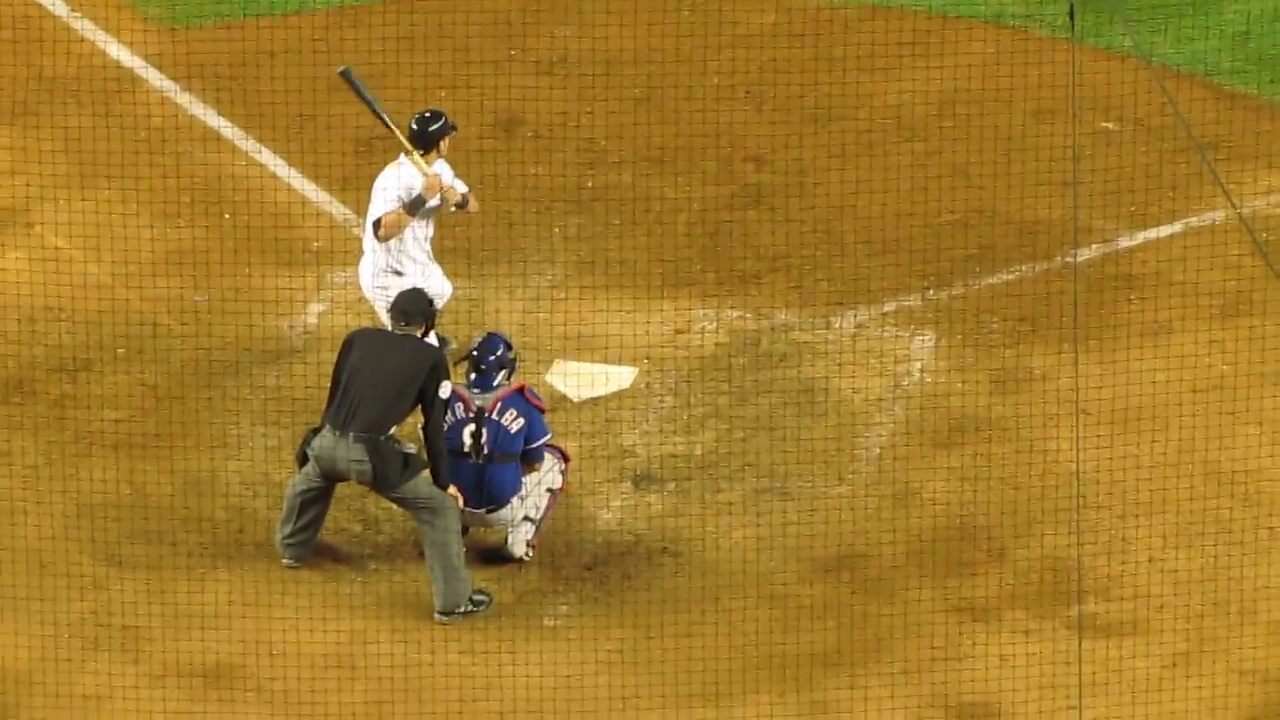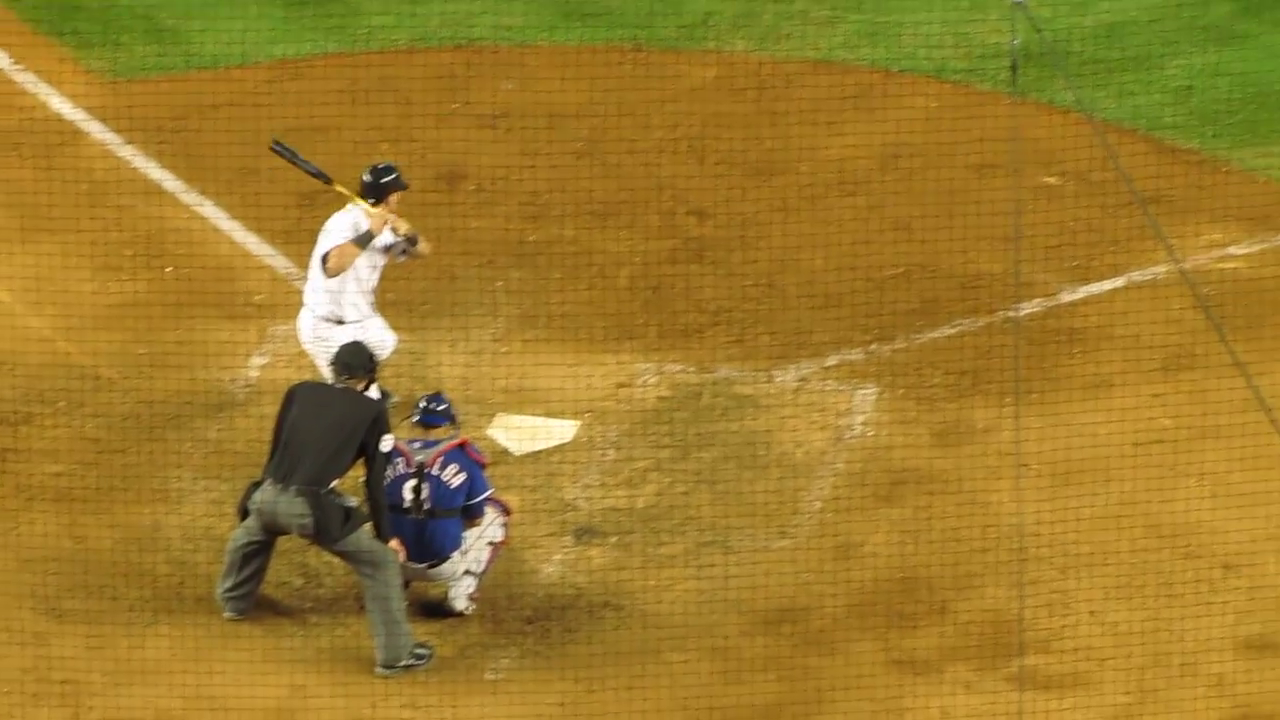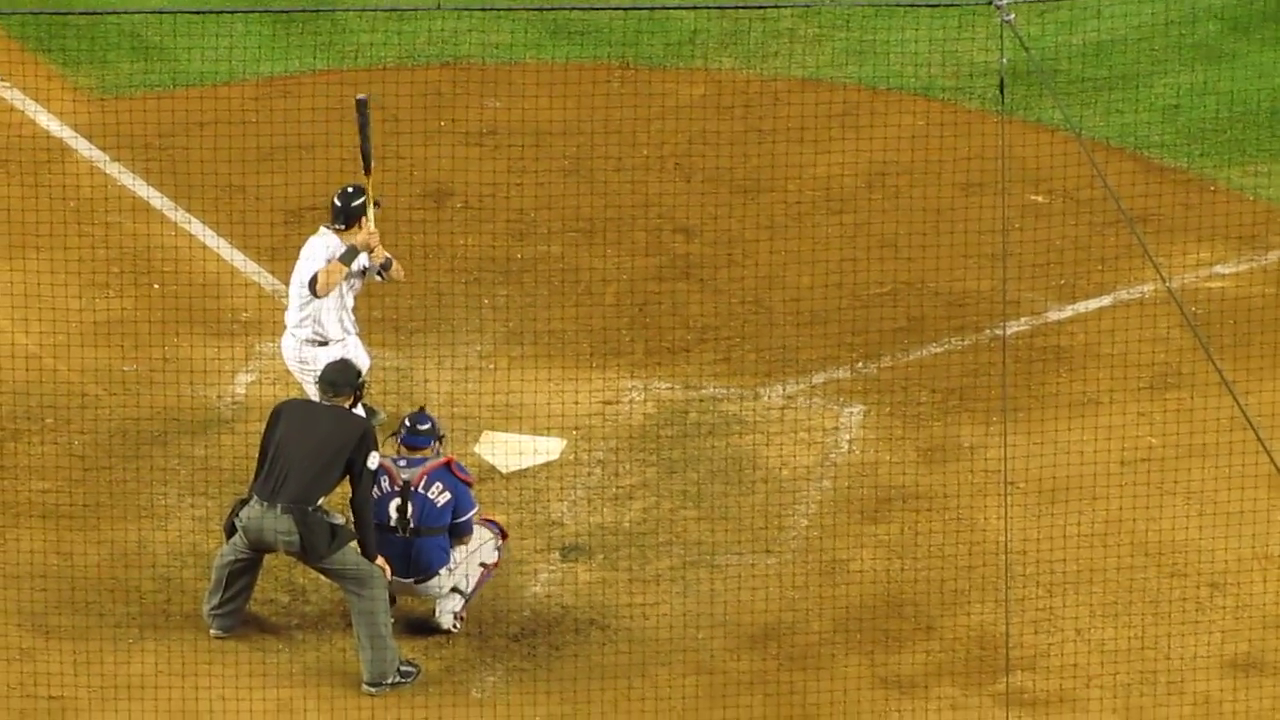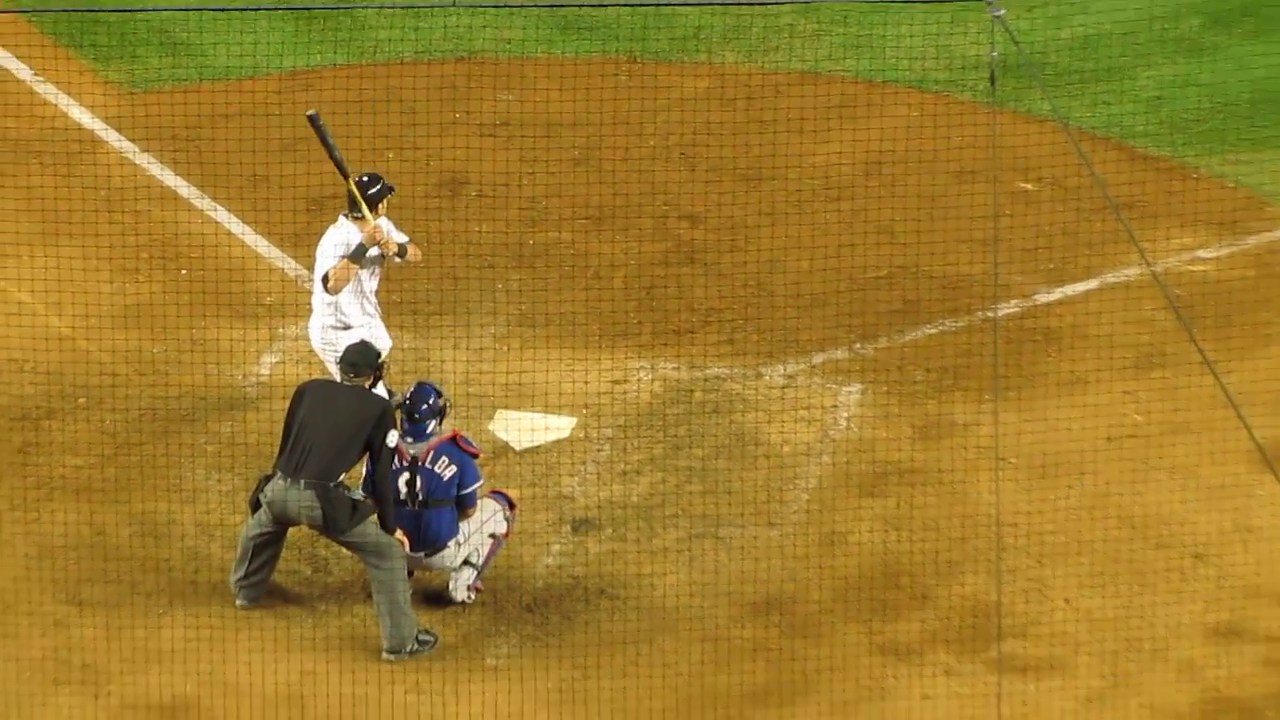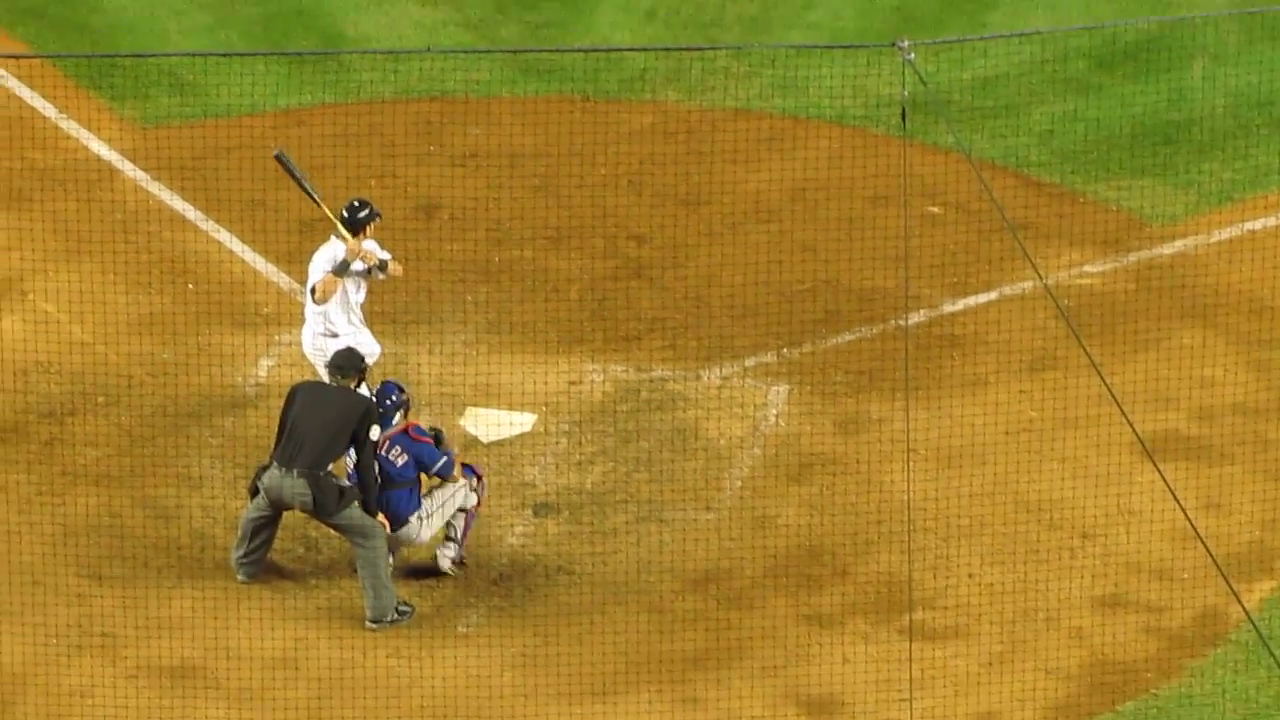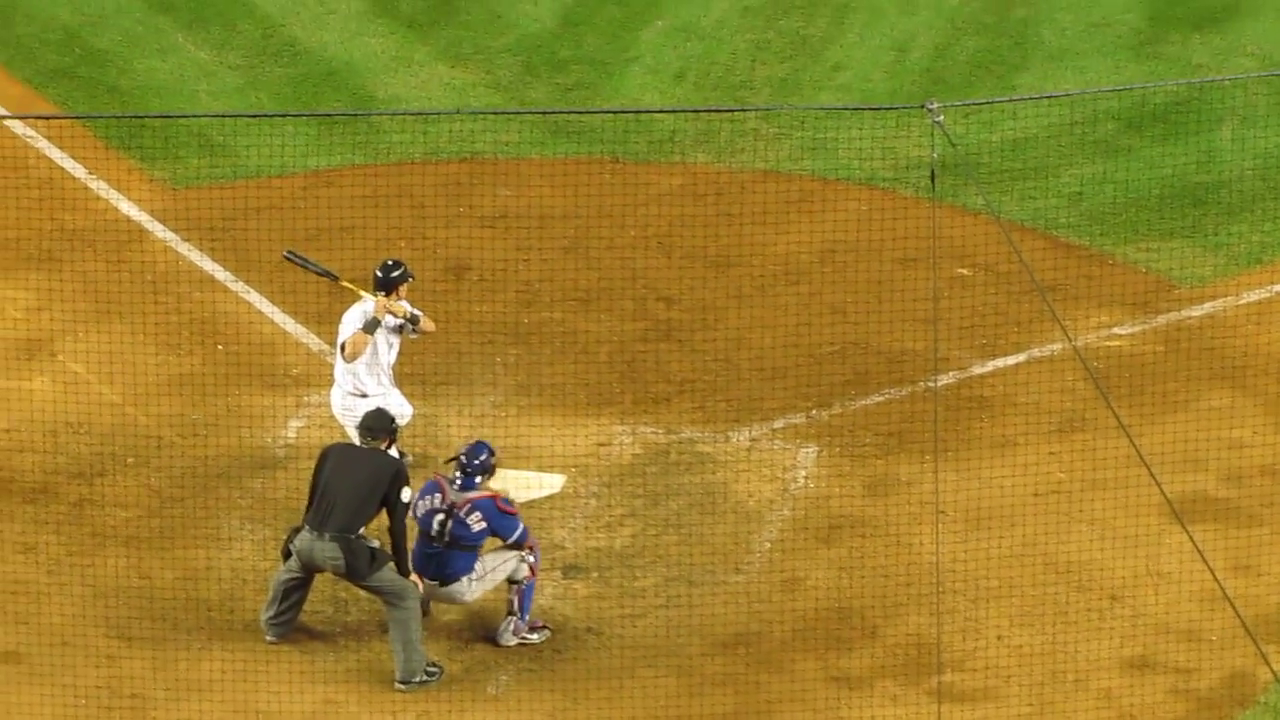
dt=0.7s
person 1, frame 1
left shoulder: (357, 338)
right shoulder: (431, 357)
right elbow: (433, 427)
right wrist: (443, 481)
left hip: (328, 444)
right hip: (371, 454)
left knee: (307, 481)
right knee: (441, 509)
left ankle: (293, 548)
right ankle: (453, 601)
person 1, frame 2
left shoulder: (300, 391)
right shoulder: (372, 411)
right elbow: (375, 480)
right wrist: (384, 535)
left hip: (270, 497)
right hip: (313, 507)
left knee: (248, 534)
right knee: (382, 562)
left ankle: (234, 601)
right ankle: (395, 654)
person 1, frame 3
left shoulder: (286, 409)
right shoulder: (359, 428)
right elbow: (362, 498)
right wrist: (370, 553)
left hip: (256, 515)
right hip: (300, 525)
left knee: (234, 552)
right knee: (369, 580)
left ankle: (220, 619)
right ankle: (381, 672)
person 1, frame 4
left shoulder: (309, 389)
right shoulder: (379, 408)
right elbow: (381, 474)
right wrist: (389, 527)
left hip: (280, 491)
right hip: (322, 500)
left knee: (258, 526)
right knee: (388, 553)
left ankle: (246, 590)
right ankle: (401, 641)
person 1, frame 5
left shoulder: (301, 389)
right shoulder: (364, 406)
right elbow: (365, 464)
right wrist: (371, 510)
left hip: (276, 479)
right hip: (313, 487)
left knee: (258, 510)
right knee: (371, 533)
left ankle: (246, 566)
right ankle: (382, 612)
person 1, frame 6
left shoulder: (332, 452)
right shoulder: (394, 468)
right elbow: (397, 525)
right wrist: (404, 571)
left hip: (307, 542)
right hip: (345, 550)
left knee: (291, 572)
right knee: (405, 594)
left ankle: (275, 627)
right ankle: (411, 672)
person 2, frame 1
left shoulder: (438, 168)
right shoulder: (394, 178)
left elbow: (472, 206)
right elbow: (381, 232)
left wrist: (457, 198)
right wrist: (422, 197)
left hip: (419, 264)
right hip: (387, 277)
left knee: (440, 293)
person 2, frame 2
left shoulder: (384, 222)
right shoulder: (344, 222)
left elbow: (422, 251)
right elbow: (330, 266)
left wrist: (408, 234)
right wrist: (370, 233)
left hip: (358, 316)
right hip: (327, 327)
left knee: (383, 343)
person 2, frame 3
left shoulder: (359, 242)
right shoulder: (320, 246)
left elbow: (397, 275)
right elbow: (319, 288)
left wrist: (383, 259)
right wrist: (355, 250)
left hip: (340, 335)
right hip: (310, 349)
left knee: (359, 365)
left ankle: (352, 404)
person 2, frame 4
left shoulder: (380, 225)
right shoulder: (337, 238)
left elbow: (416, 255)
right elbow: (332, 285)
left wrist: (396, 248)
right wrist: (364, 245)
left hip: (366, 320)
right hip: (336, 333)
left knee: (381, 346)
left ankle: (374, 385)
person 2, frame 5
left shoulder: (368, 247)
right shoulder: (327, 256)
left elbow: (397, 270)
right elbow: (319, 295)
left wrist: (377, 262)
right wrist: (346, 261)
left hip: (350, 328)
right hip: (327, 337)
left knee: (371, 351)
person 2, frame 6
left shoulder: (398, 307)
right shoulder: (358, 313)
left elbow: (429, 326)
right elbow: (349, 355)
left wrist: (407, 315)
right wrist: (376, 320)
left hip: (382, 390)
right hip: (354, 401)
left knee: (403, 413)
left ankle: (387, 447)
person 3, frame 1
left shoulder: (449, 398)
right shoulder: (523, 401)
right elbow: (534, 464)
right hip: (503, 508)
right knee: (554, 461)
right ankle: (520, 542)
person 3, frame 2
left shoulder: (390, 453)
right shoulder: (464, 456)
right elbow: (475, 519)
right hip: (444, 563)
right knee: (494, 512)
right ankle: (461, 594)
person 3, frame 3
left shoulder: (375, 471)
right shoulder: (449, 474)
right elbow: (463, 538)
right hip: (432, 577)
right knee: (492, 533)
right ankle: (449, 611)
person 3, frame 4
right shoulder: (456, 449)
left elbow: (372, 499)
right elbow: (468, 511)
right hip: (442, 553)
right knee: (500, 504)
right ankle: (464, 582)
person 3, frame 5
right shoulder: (410, 437)
right elbow: (454, 474)
right wrist: (442, 443)
right hip: (412, 528)
right knee: (471, 478)
right ankle: (449, 552)
person 3, frame 6
right shoulder: (490, 506)
right elbow: (526, 541)
right wrist: (509, 511)
left hip: (422, 583)
right hip: (459, 587)
right knee: (526, 552)
right ankle: (516, 628)
